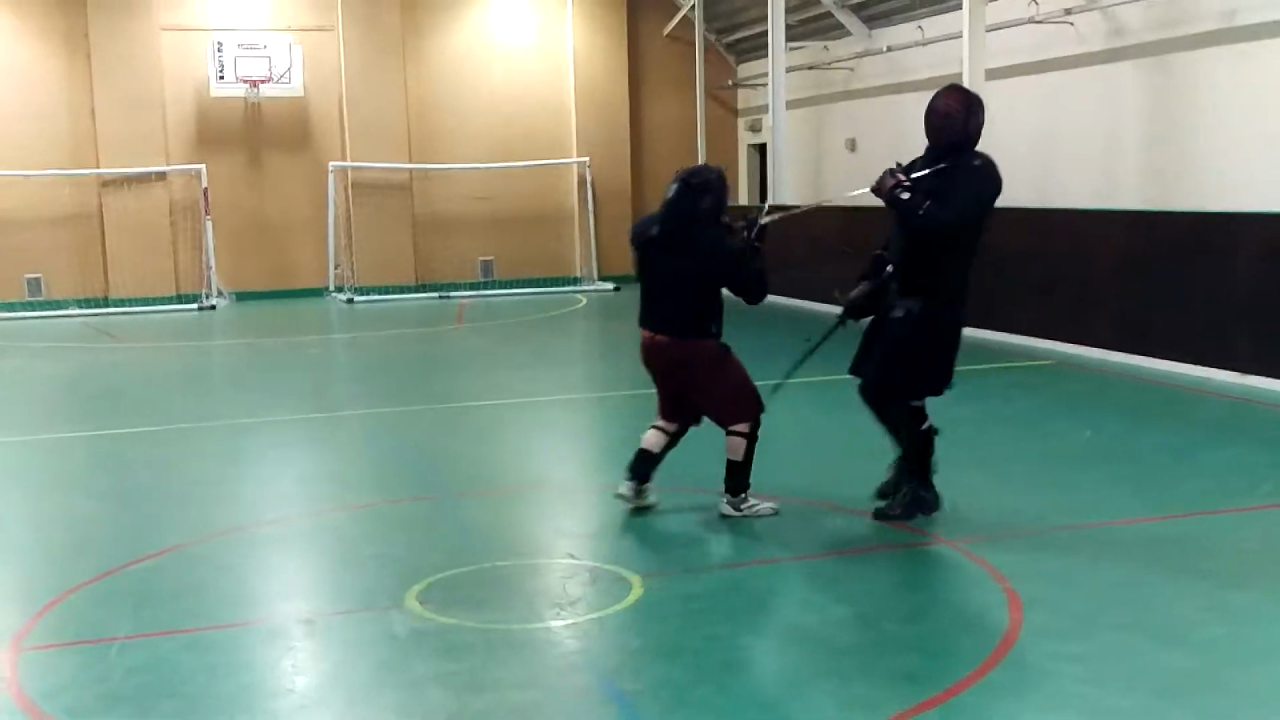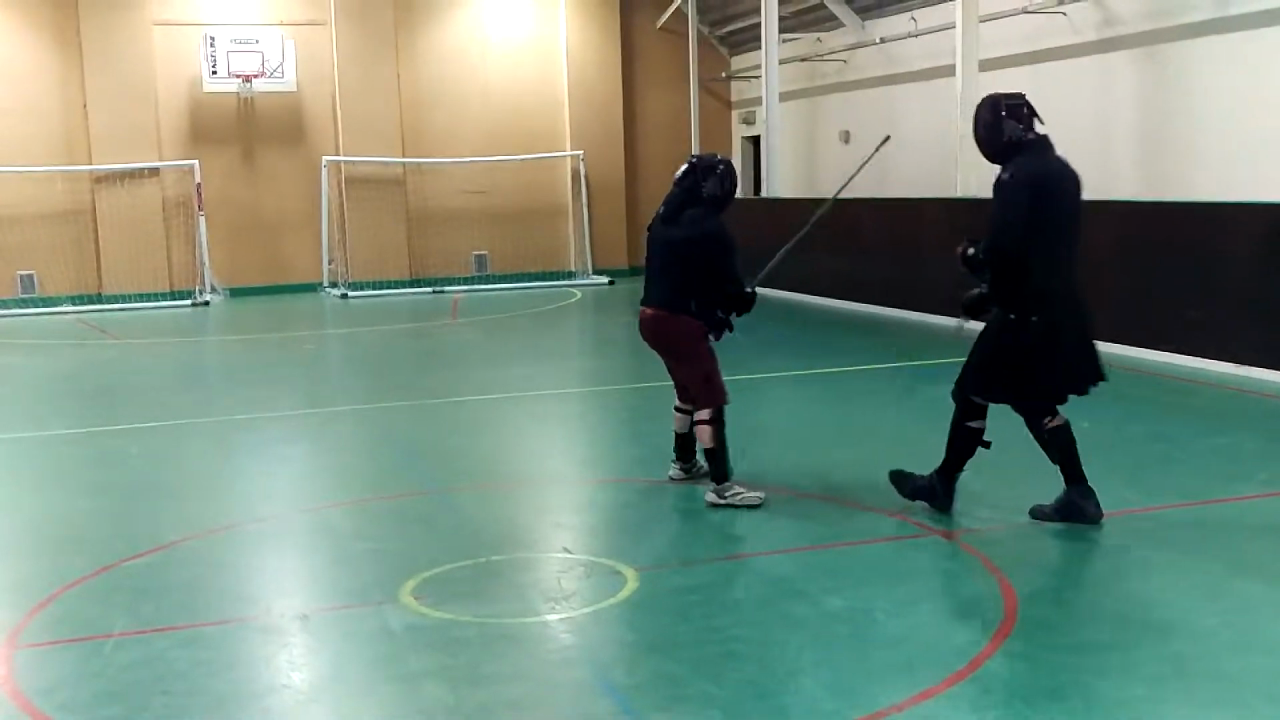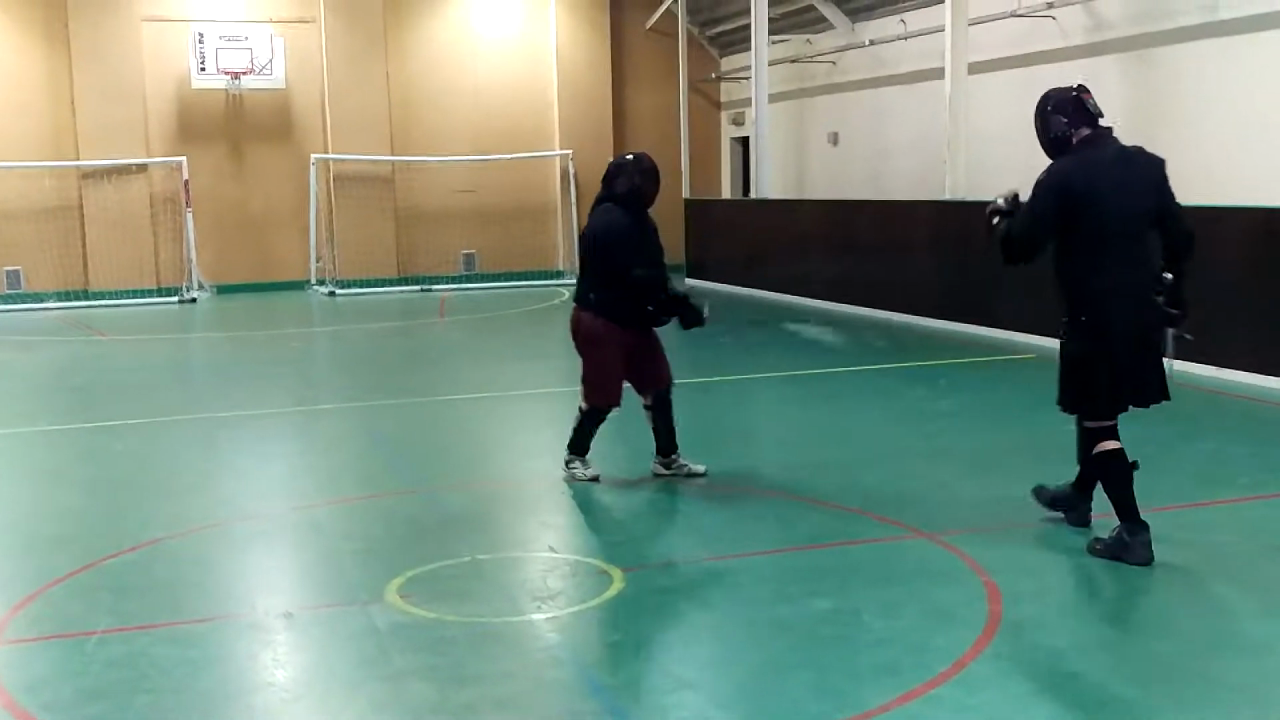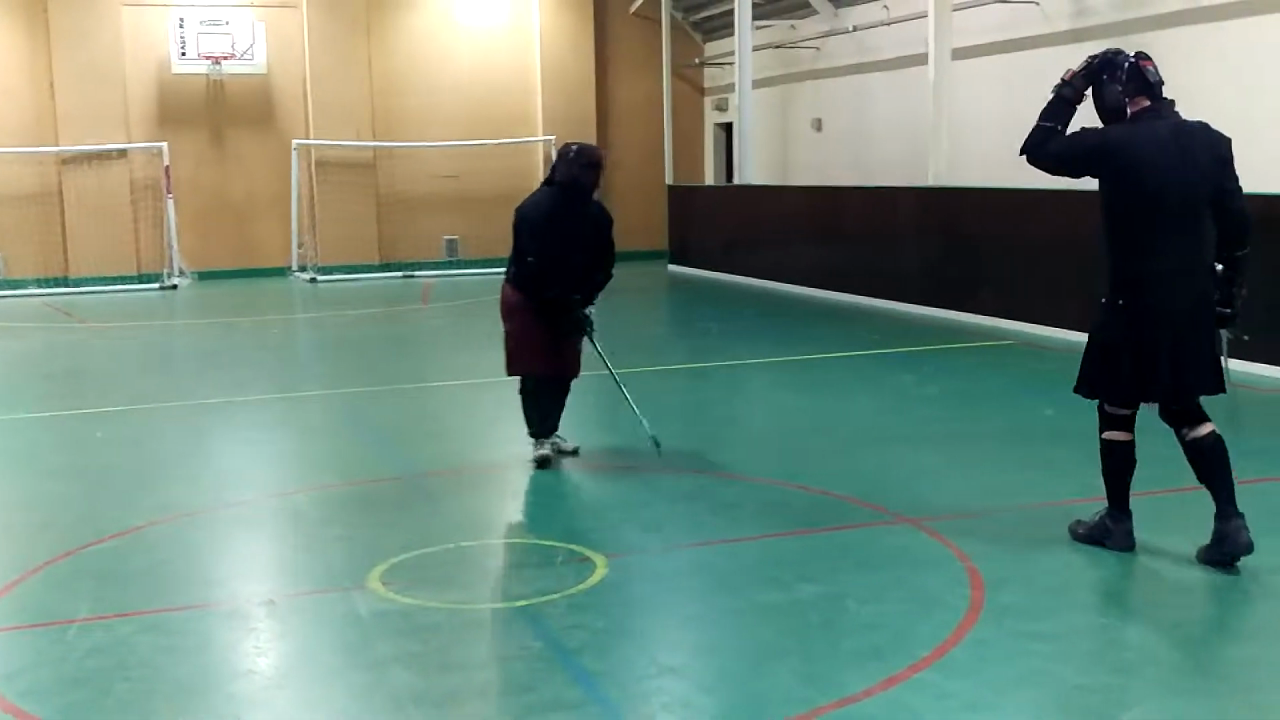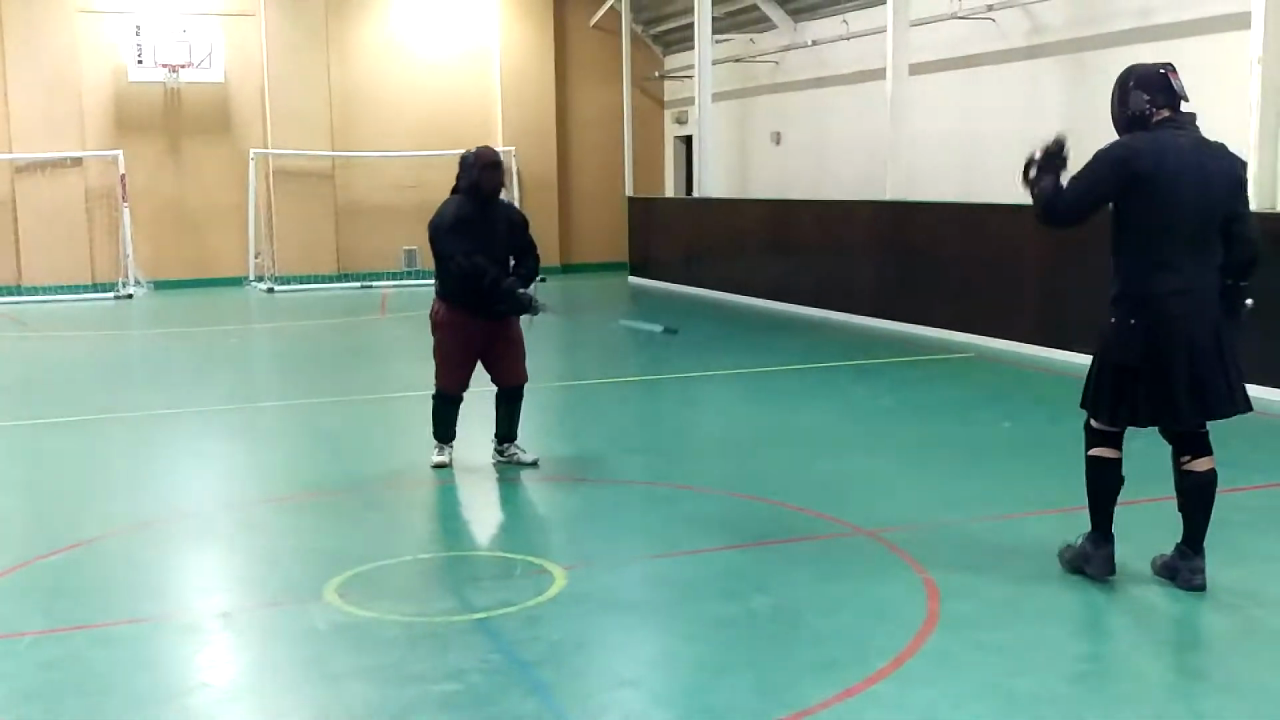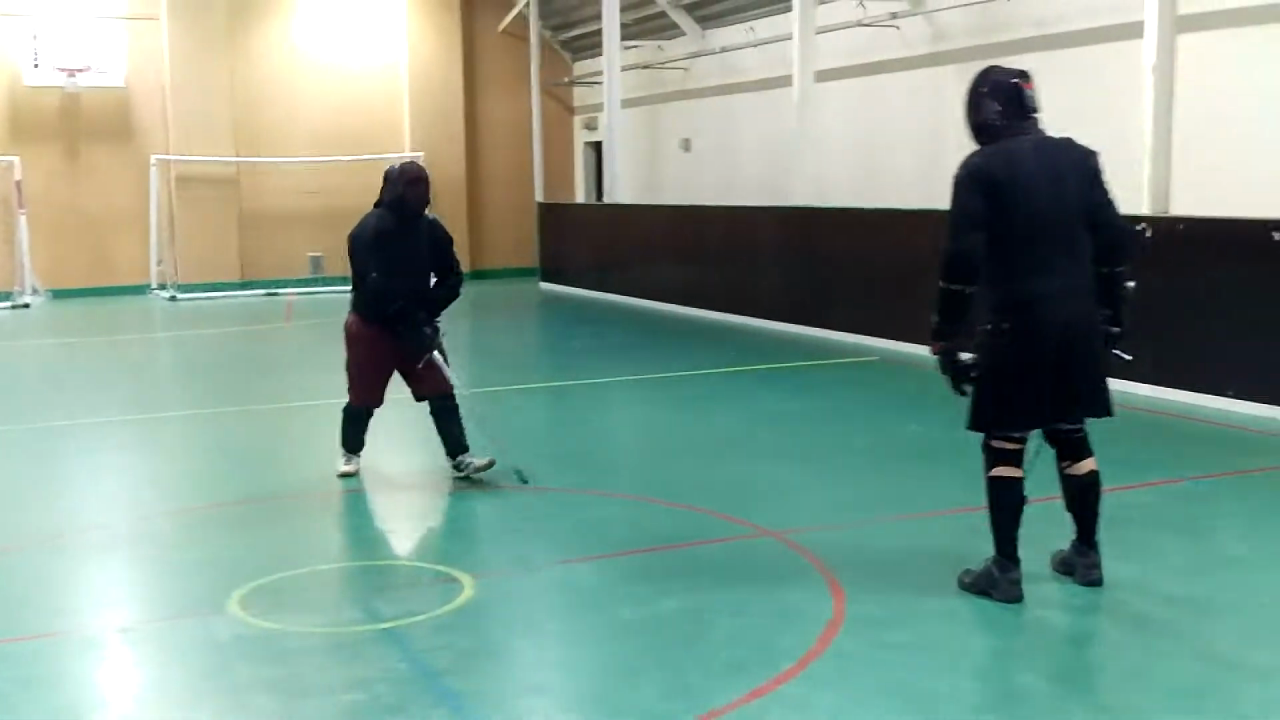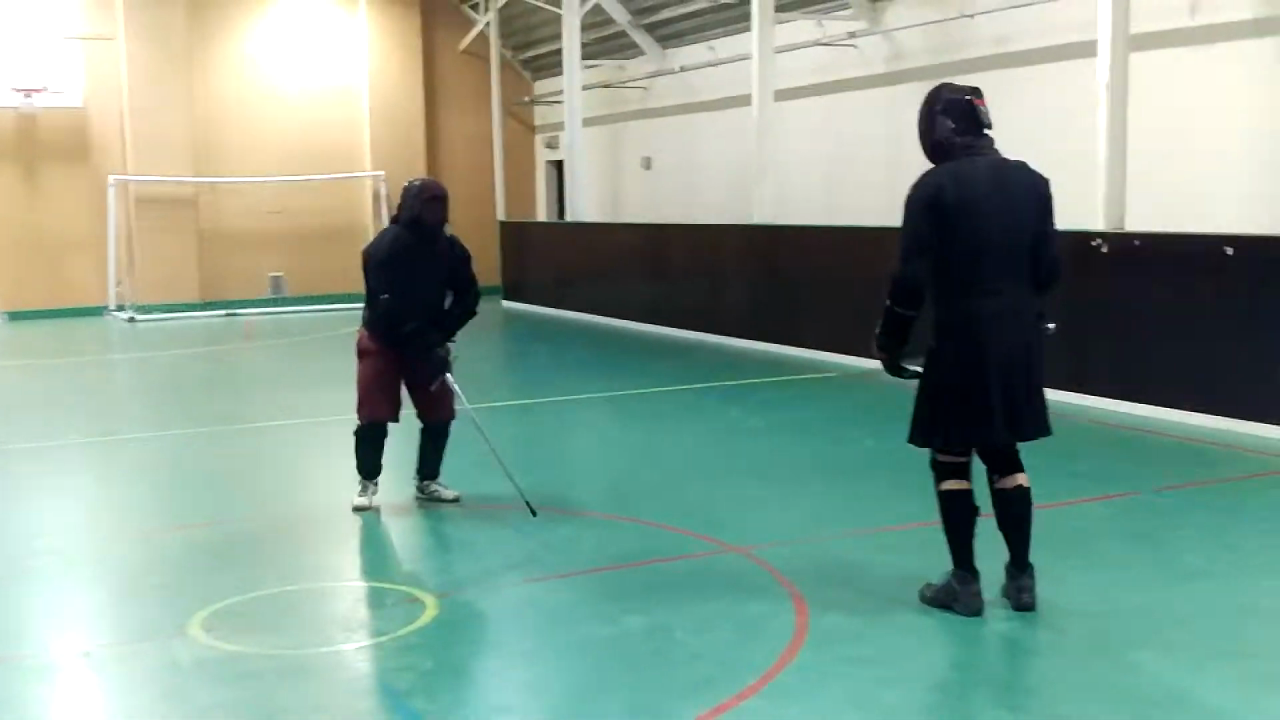
dt=0.5s
person 1, frame 1
left shoulder: (979, 172)
right shoulder: (919, 167)
left elbow: (940, 227)
left wrist: (898, 194)
right wrist: (869, 285)
left hip: (933, 308)
right hip: (900, 301)
left knee: (906, 398)
right knee: (876, 390)
left ankle: (920, 489)
right ankle: (911, 459)
person 1, frame 2
left shoulder: (1019, 175)
right shoulder: (1055, 168)
left elbow: (1004, 249)
left wrist: (971, 254)
right wrist: (992, 290)
left hip: (1027, 313)
right hip: (1056, 309)
left knee: (971, 395)
right knee: (1036, 402)
left ankle: (942, 484)
right ankle: (1079, 495)
person 1, frame 3
left shoulder: (1064, 177)
right shoulder: (1145, 164)
left elbow: (1019, 250)
right elbow: (1179, 238)
left wrist: (1001, 218)
right wrist: (1172, 292)
left hip: (1095, 316)
right hip: (1142, 311)
left knee: (1097, 420)
right knee: (1102, 407)
left ankle: (1134, 532)
right ankle: (1080, 494)
person 1, frame 4
left shoulder: (1114, 143)
right shoulder: (1209, 141)
left elbow: (1038, 151)
right elbow: (1236, 225)
left wrist: (1071, 87)
right wrist: (1228, 289)
left hip: (1137, 300)
right hip: (1194, 299)
left knee: (1117, 410)
right knee: (1186, 409)
left ankle: (1118, 521)
right ankle: (1229, 522)
person 1, frame 5
left shoulder: (1130, 153)
right shoulder: (1226, 163)
left elbow: (1062, 211)
right elbow: (1243, 253)
left wrist: (1043, 174)
right wrist: (1223, 316)
left hip: (1144, 320)
right hip: (1203, 323)
left knee: (1105, 427)
right knee: (1191, 437)
left ankle: (1100, 544)
right ankle: (1190, 558)
person 1, frame 6
left shoulder: (983, 167)
right shoulder: (1078, 158)
left elbow: (962, 258)
right elbow: (1113, 242)
left wrist: (945, 336)
right wrist: (1110, 312)
left hip: (1019, 324)
right hip: (1077, 321)
left knee: (1004, 445)
right knee: (1071, 436)
left ankle: (1005, 568)
right ankle: (1086, 554)
person 1, frame 7
left shoulder: (934, 187)
right shoulder: (1030, 182)
left elbow: (912, 277)
right elbow: (1047, 269)
left wrist: (889, 342)
left hip: (963, 343)
right hip: (1019, 340)
left knee: (950, 461)
right knee: (1004, 457)
left ankle: (965, 580)
right ankle: (1021, 576)
person 2, frame 1
left shoulder: (647, 230)
right shoulder: (718, 248)
right elbow: (755, 291)
right wrist: (751, 249)
left hip: (653, 342)
right hip: (695, 346)
left knee: (674, 416)
right knee: (744, 413)
left ankle: (635, 481)
right ankle: (736, 498)
person 2, frame 2
left shoulder: (665, 218)
right shoulder: (709, 228)
right elbow: (726, 286)
left wrist: (713, 311)
right wrist: (745, 300)
left hip: (654, 315)
right hip: (679, 321)
left knee: (691, 391)
right knee: (710, 399)
left ankle: (683, 462)
right ankle: (721, 485)
person 2, frame 3
left shoulder: (639, 220)
right shoulder: (607, 225)
left elbow: (654, 271)
right elbow: (635, 279)
left wrist: (663, 306)
right wrist: (680, 304)
left hip: (634, 320)
right hip: (600, 322)
left knee: (659, 387)
right knee: (602, 397)
left ankle: (668, 458)
right ankle: (574, 457)
person 2, frame 4
left shoulder: (596, 213)
right shoulder: (537, 208)
left elbow: (603, 263)
right elbow: (536, 267)
left wrist: (581, 300)
right wrist: (565, 306)
left hip: (566, 303)
right hip: (526, 298)
left knee: (564, 372)
right knee: (533, 372)
left ankle: (548, 433)
right ankle: (539, 438)
person 2, frame 5
left shoulder: (507, 213)
right shoulder: (449, 216)
left elbow: (528, 257)
right elbow: (466, 265)
left wrist: (516, 286)
right wrist: (509, 290)
left hip: (500, 312)
right hip: (457, 312)
left knee: (513, 381)
right knee: (450, 386)
left ankle: (504, 444)
right ankle: (443, 444)
person 2, frame 6
left shoulder: (431, 229)
right shoulder: (370, 231)
left elbow: (451, 278)
right elbow: (375, 286)
left wrist: (426, 315)
right wrist: (411, 321)
left hip: (415, 326)
right hip: (372, 327)
left knee: (442, 391)
right knee: (363, 399)
left ankle: (460, 458)
right ankle: (351, 453)
person 2, frame 7
left shoulder: (450, 248)
right shoulder: (385, 248)
left elbow: (468, 298)
right elbow: (385, 306)
left wrist: (440, 337)
right wrist: (420, 344)
left hip: (428, 344)
right hip: (383, 343)
left knee: (439, 416)
right knee: (373, 418)
left ankle: (427, 481)
right ankle: (368, 483)
